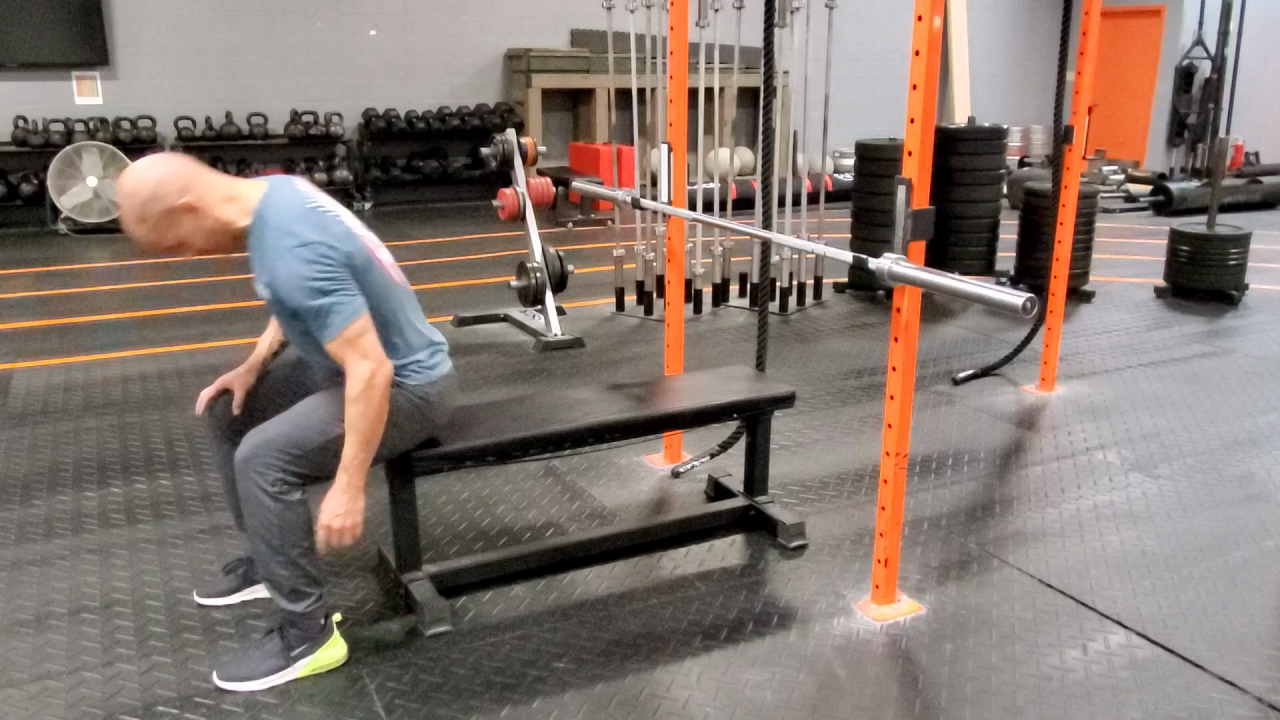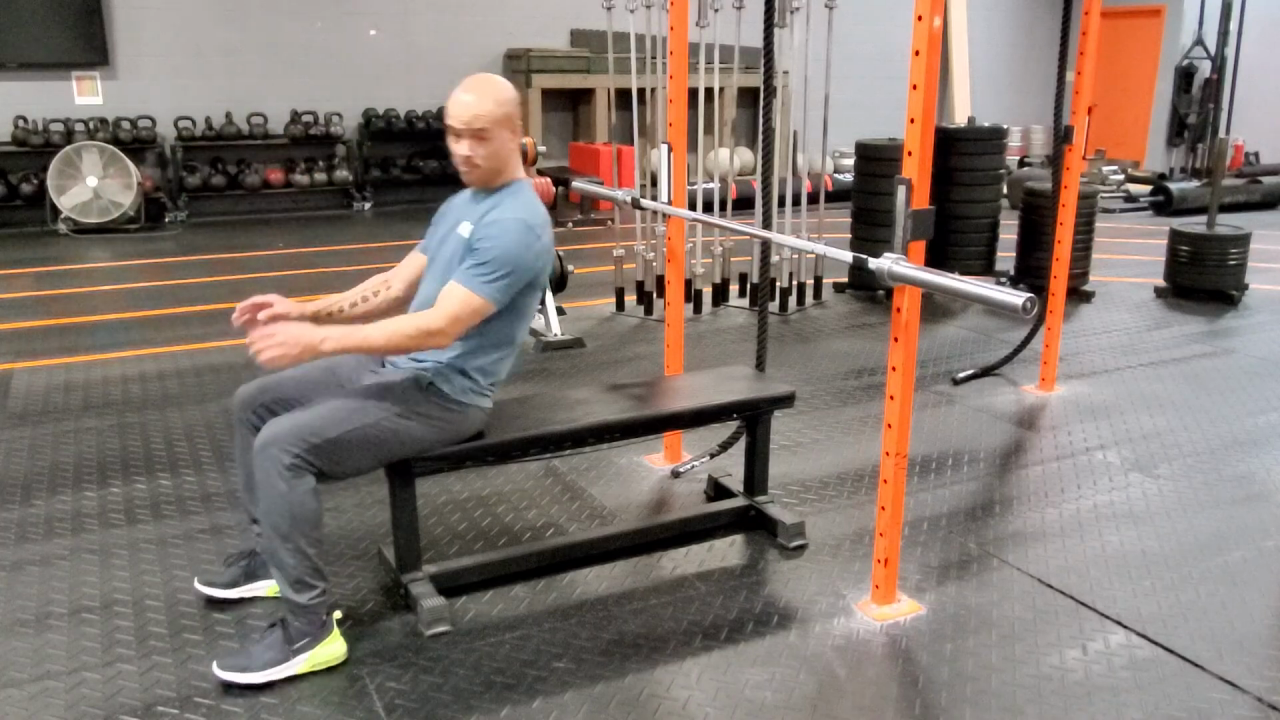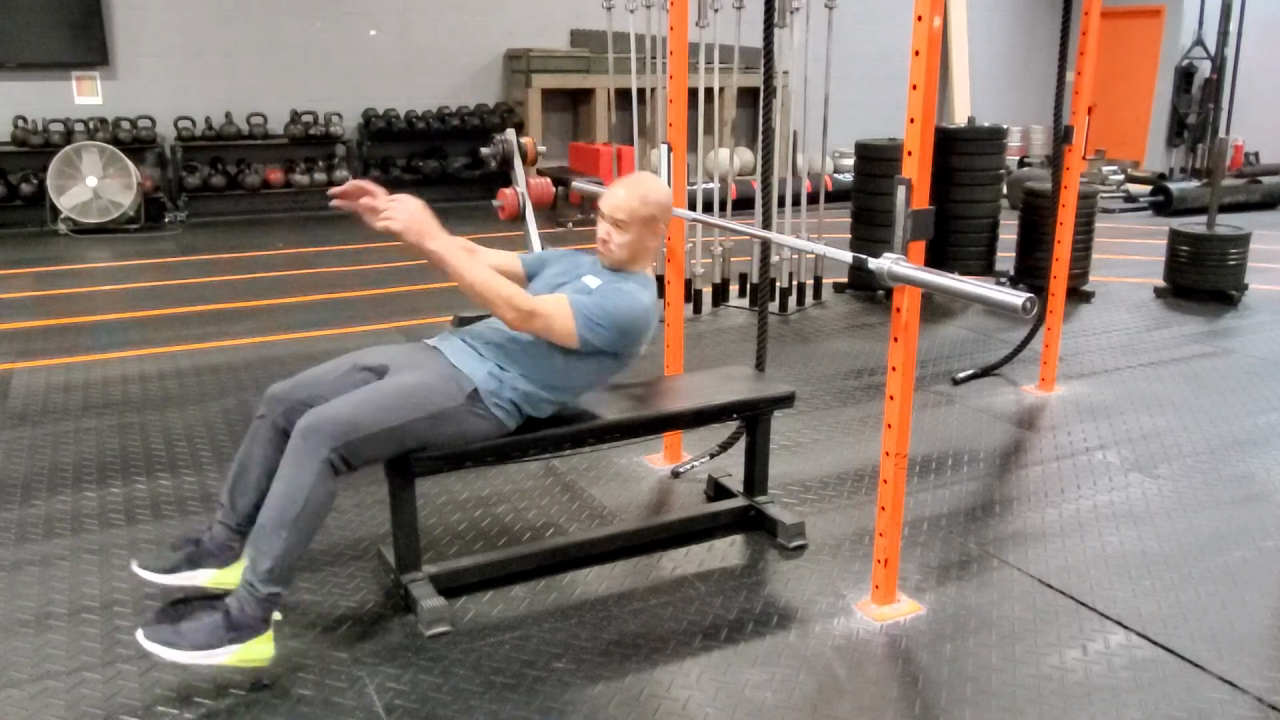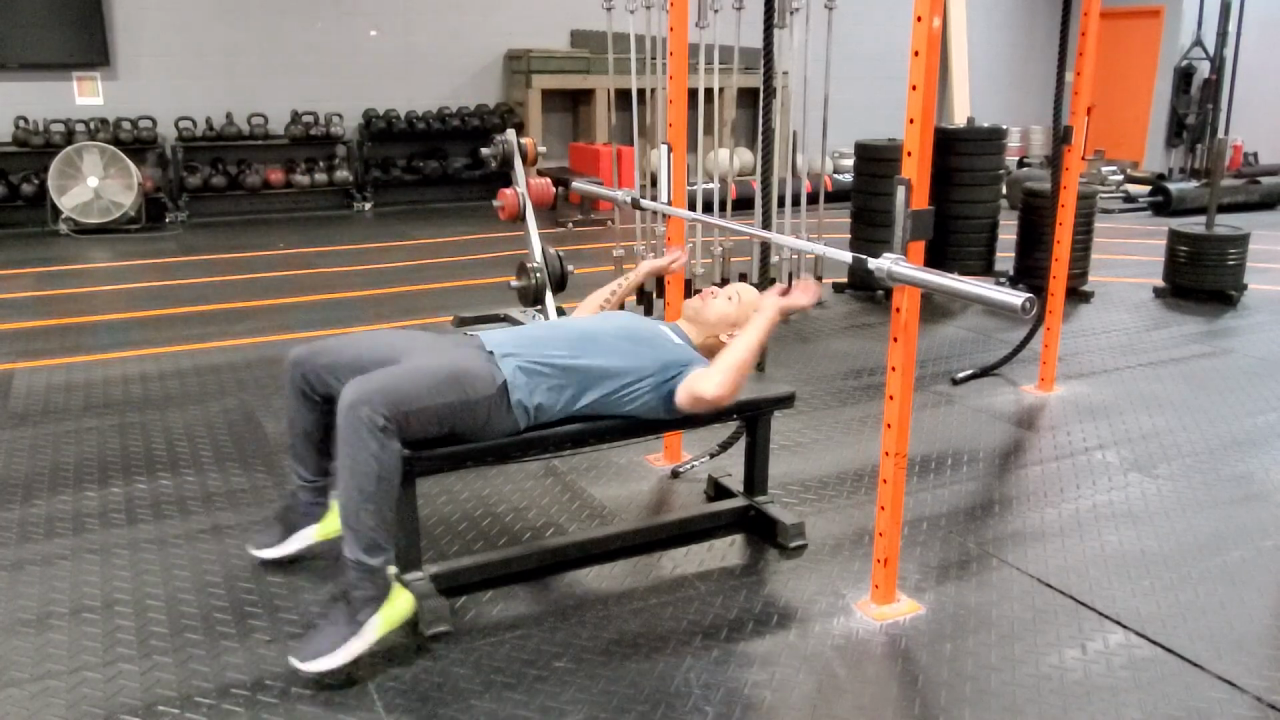
dt=0.5s
person 1, frame 1
left shoulder: (294, 250)
right shoulder: (272, 195)
left elbow: (372, 373)
left wrist: (348, 488)
right wrist: (252, 367)
left hip: (405, 385)
left knee: (260, 459)
right knee: (226, 412)
left ankle: (308, 629)
right ankle: (268, 560)
person 1, frame 2
left shoulder: (515, 225)
right shoulder: (463, 203)
left elbow: (439, 327)
right elbow: (399, 284)
left wrist: (321, 341)
right wrist: (307, 311)
left hip: (443, 394)
right hip: (399, 366)
left knee: (284, 445)
right knee: (254, 402)
left ankle: (310, 627)
right ankle: (272, 551)
person 1, frame 3
left shoulder: (632, 304)
right shoulder: (579, 263)
left elbow: (519, 309)
right elbow: (480, 268)
left wrist: (426, 234)
right wrist: (398, 217)
left hip: (476, 396)
right hip: (442, 354)
left knee: (321, 433)
right knee: (282, 401)
left ankle: (247, 618)
right ankle: (221, 548)
person 1, frame 4
left shoulder: (682, 365)
right shoulder: (662, 331)
left elbow: (708, 391)
left wrist: (769, 310)
right wrist: (639, 273)
left hip: (505, 388)
right hip: (477, 347)
left knee: (363, 403)
right knee: (308, 366)
left ankle: (369, 592)
right ankle: (314, 505)
